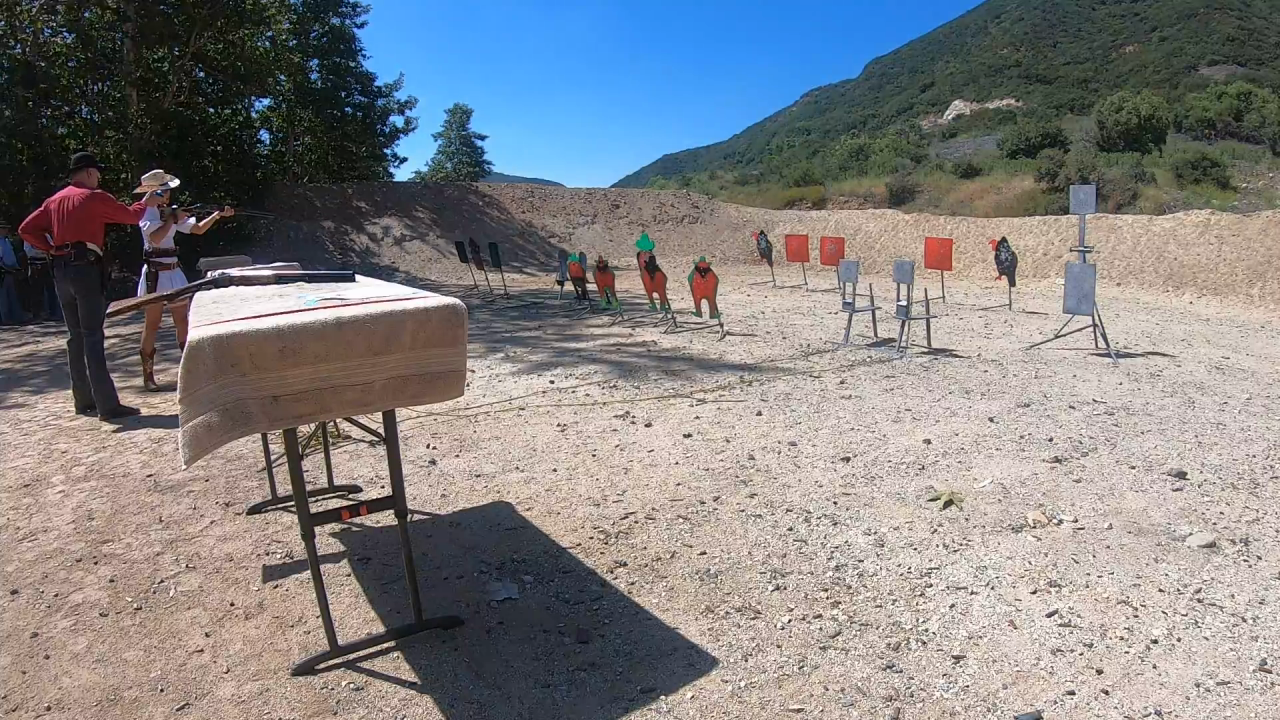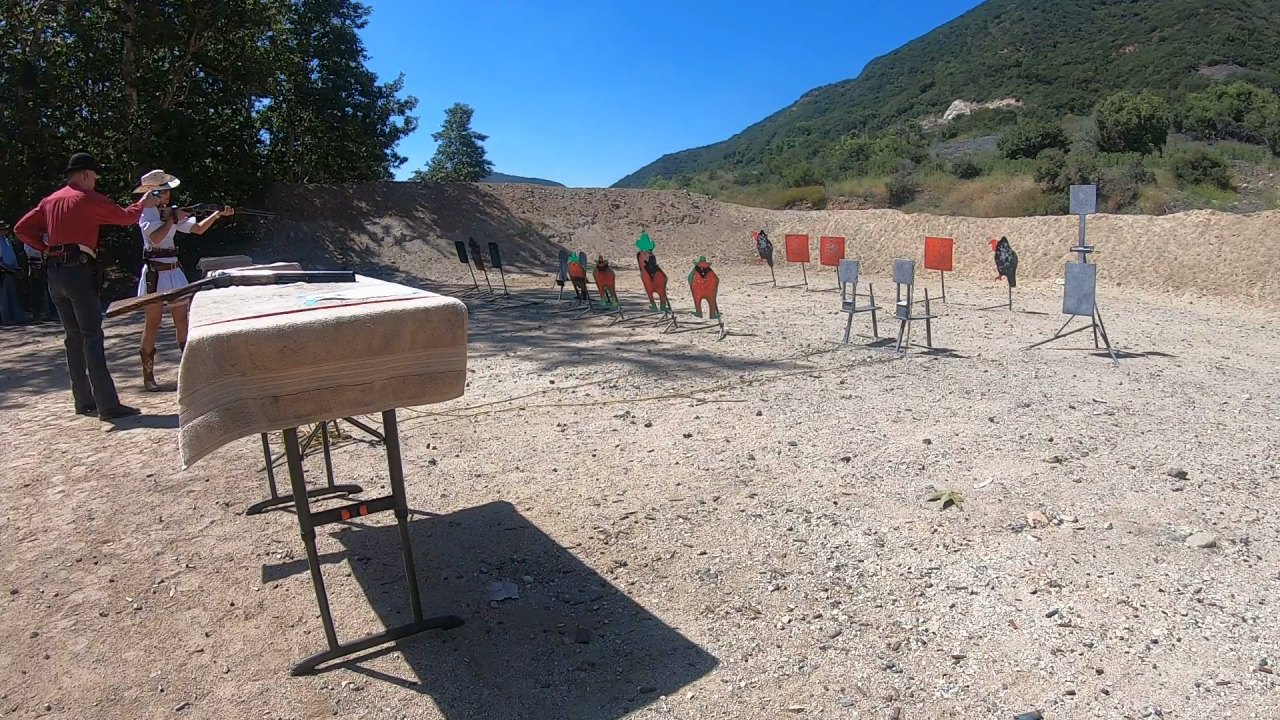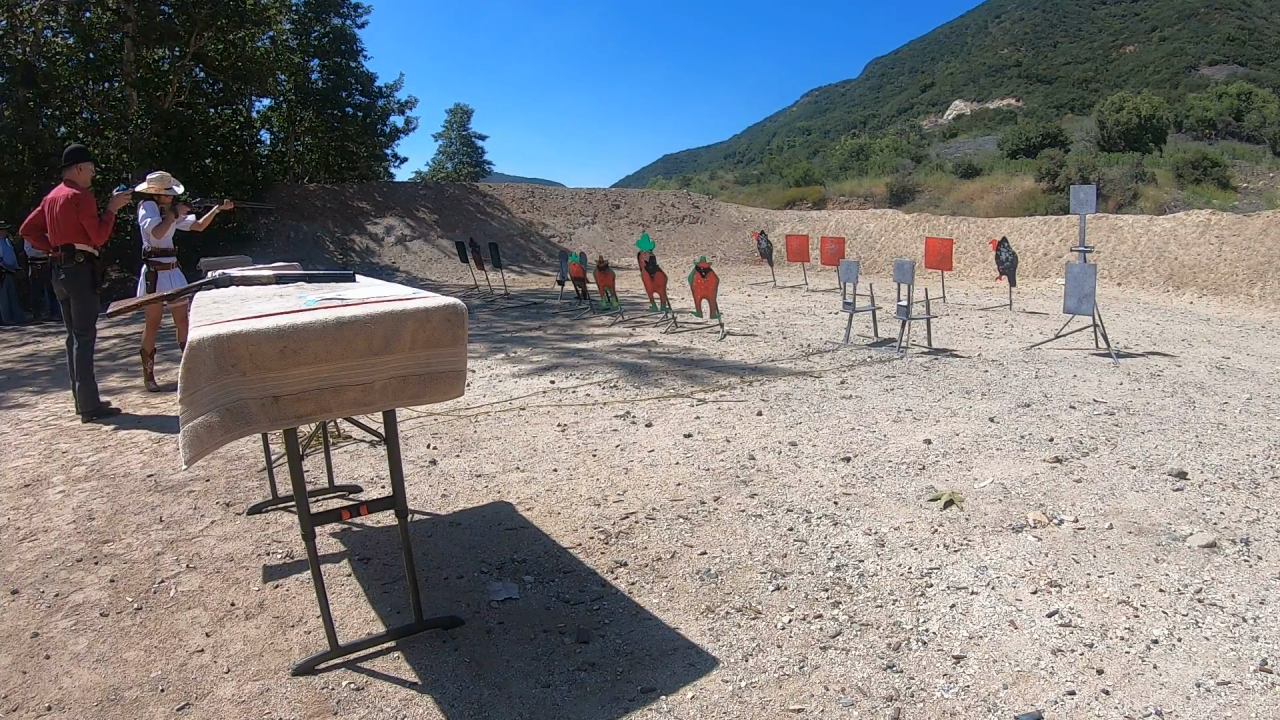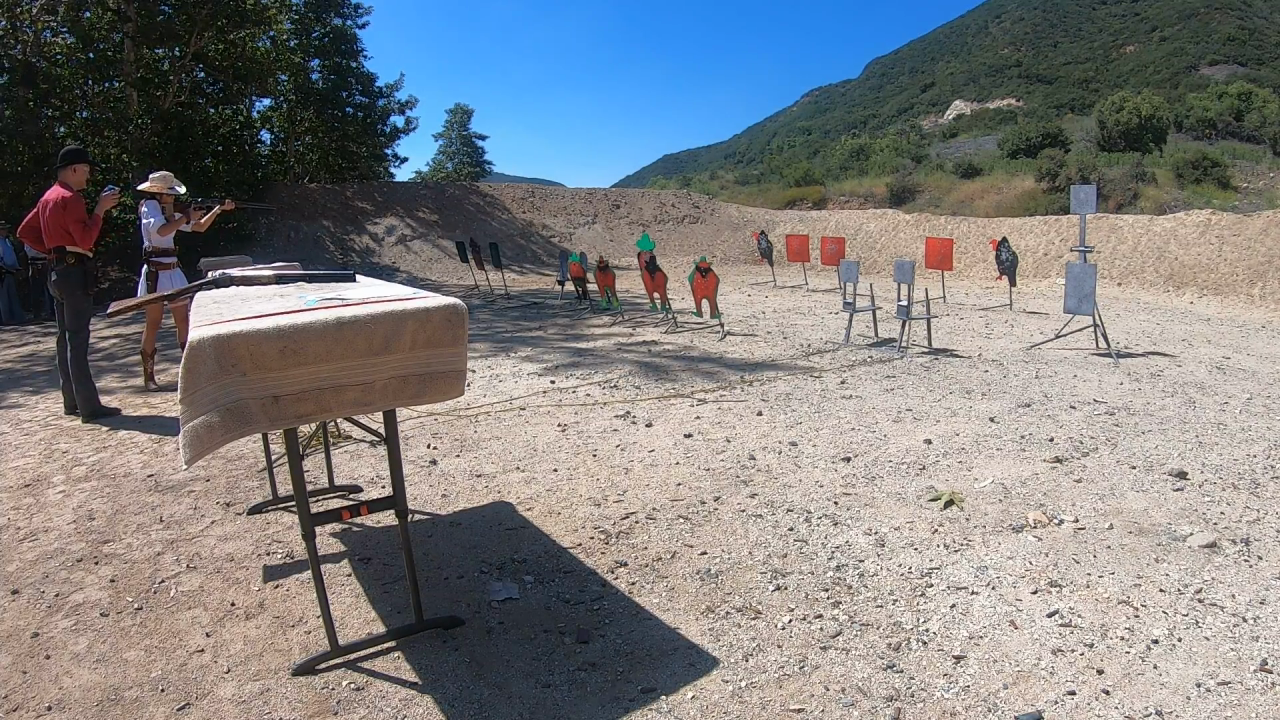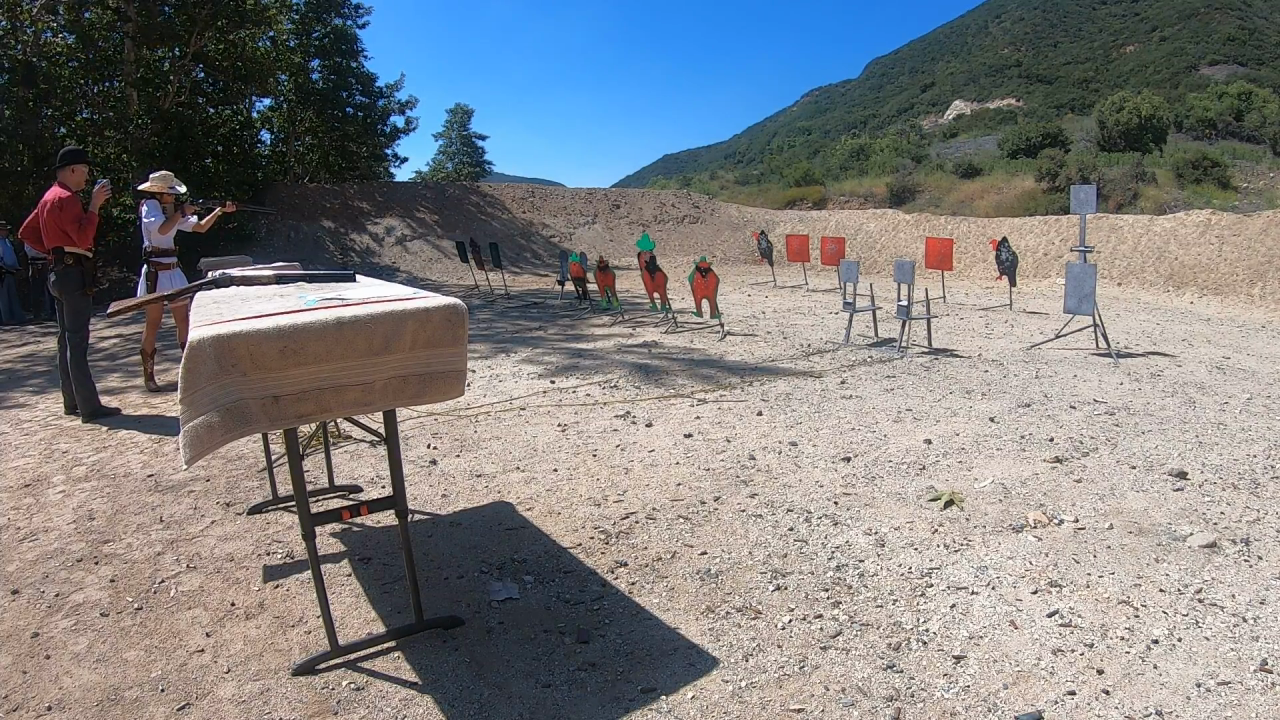
dt=0.7s
person 1, frame 1
left shoulder: (54, 200)
right shoulder: (94, 197)
left elbow: (26, 229)
right elbow: (131, 216)
left wrist: (50, 248)
right wrist: (146, 203)
left hip: (61, 270)
right hip: (86, 269)
left knee: (76, 336)
right knee: (93, 337)
left ankle: (84, 401)
right ankle: (108, 405)
person 1, frame 2
left shoulder: (50, 201)
right shoulder: (89, 199)
left elbow: (22, 229)
right elbow: (125, 217)
left wrist: (47, 249)
right wrist: (143, 204)
left hip: (55, 272)
right hip: (78, 270)
left knee: (74, 337)
right knee: (92, 337)
left ankle: (84, 400)
right ankle: (108, 405)
person 1, frame 3
left shoulder: (51, 197)
right shoulder: (81, 196)
left elbow: (28, 230)
right elbow: (99, 237)
left wrist: (53, 248)
right wrist: (112, 207)
left hip: (60, 270)
right hip: (80, 269)
left knee: (74, 336)
right knee: (85, 337)
left ankle: (83, 400)
right ankle: (90, 407)
person 1, frame 4
left shoulder: (49, 197)
right shoulder: (70, 198)
left elbow: (25, 232)
right elbow: (85, 240)
left wrist: (52, 249)
right wrist: (101, 208)
left hip: (58, 271)
right hip: (74, 272)
left knee: (66, 338)
right knee: (78, 339)
left ankle: (72, 401)
right ankle: (89, 407)
person 1, frame 5
left shoulder: (49, 198)
right shoulder: (67, 199)
left elbow: (27, 233)
right elbow: (83, 238)
left wrist: (52, 250)
right wrist: (95, 204)
left hip: (59, 272)
right hip: (74, 273)
left knee: (67, 339)
right knee: (77, 341)
left ankle: (72, 401)
right ankle: (90, 407)
person 2, frame 1
left shoulder: (171, 211)
right shoulder: (146, 211)
left elbow: (198, 229)
right elbow: (155, 237)
left wrist: (217, 215)
right wrist: (172, 219)
left hip: (174, 271)
right hip: (155, 273)
left knee: (183, 322)
right knee: (152, 325)
right ankle: (148, 375)
person 2, frame 2
left shoulder: (170, 211)
right shoulder: (147, 210)
left elbow: (198, 229)
right elbow: (156, 237)
left wrist: (217, 214)
right wrist: (173, 218)
left hip: (174, 271)
right hip: (155, 272)
left knee: (182, 321)
right knee: (152, 325)
right ankle: (148, 375)
person 2, frame 3
left shoulder: (170, 210)
right shoulder: (147, 207)
left elbow: (199, 226)
right elbow: (157, 233)
left wrist: (217, 209)
right wrist: (173, 213)
left hip: (173, 271)
right hip: (155, 272)
left knee: (183, 321)
right knee: (153, 325)
right ankle: (148, 376)
person 2, frame 4
left shoulder: (170, 212)
right shoulder: (149, 206)
left elbow: (200, 227)
right elbow: (162, 230)
left wrist: (218, 209)
right wrist: (185, 217)
left hip: (174, 271)
right hip: (155, 272)
left knee: (184, 321)
right knee: (153, 325)
right ankle: (148, 376)
person 2, frame 5
left shoulder: (171, 211)
right shoulder: (149, 206)
left elbow: (201, 227)
right elbow: (162, 229)
left wrist: (219, 210)
right wrist: (181, 212)
left hip: (174, 271)
right hip: (155, 272)
left knee: (184, 320)
right knee: (153, 324)
right ankle: (148, 376)
